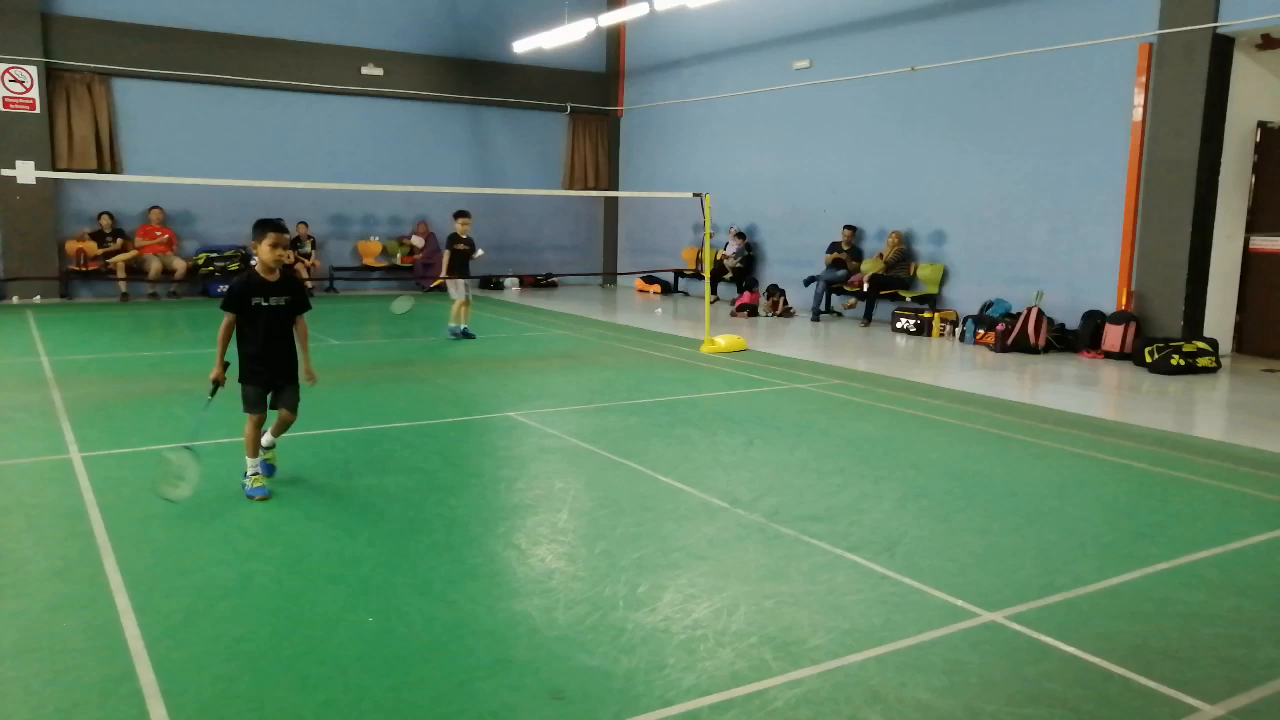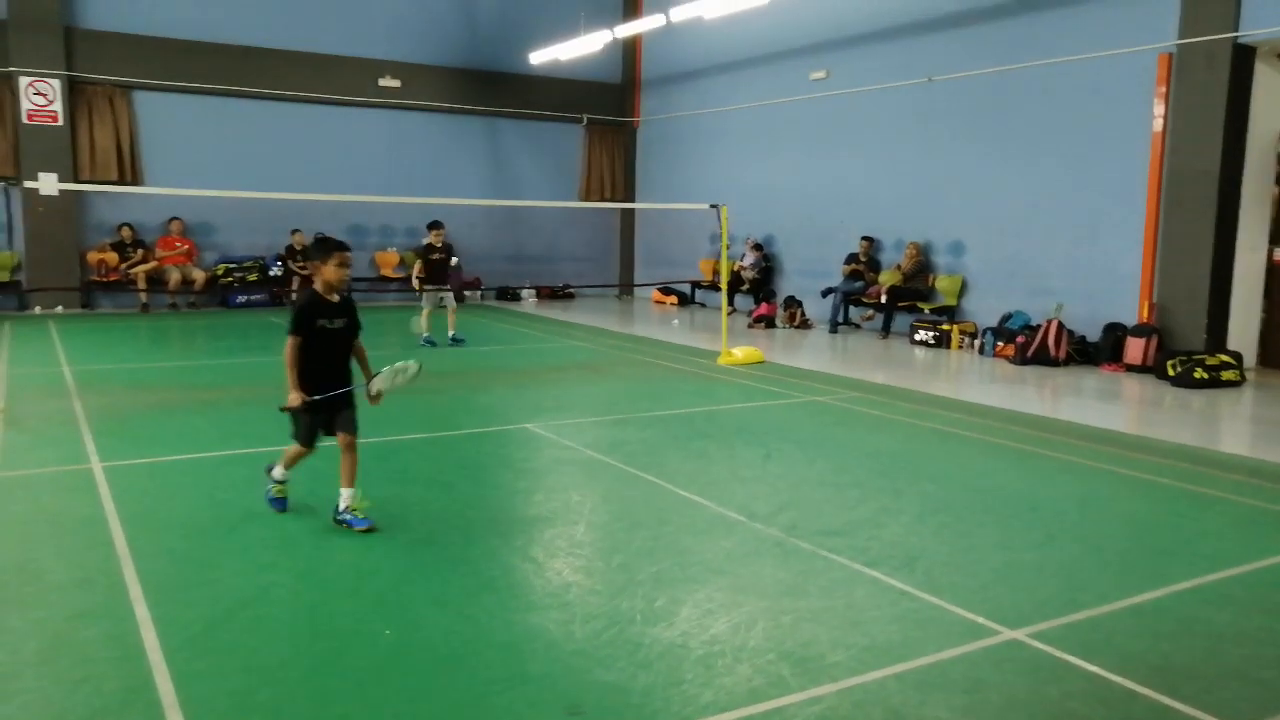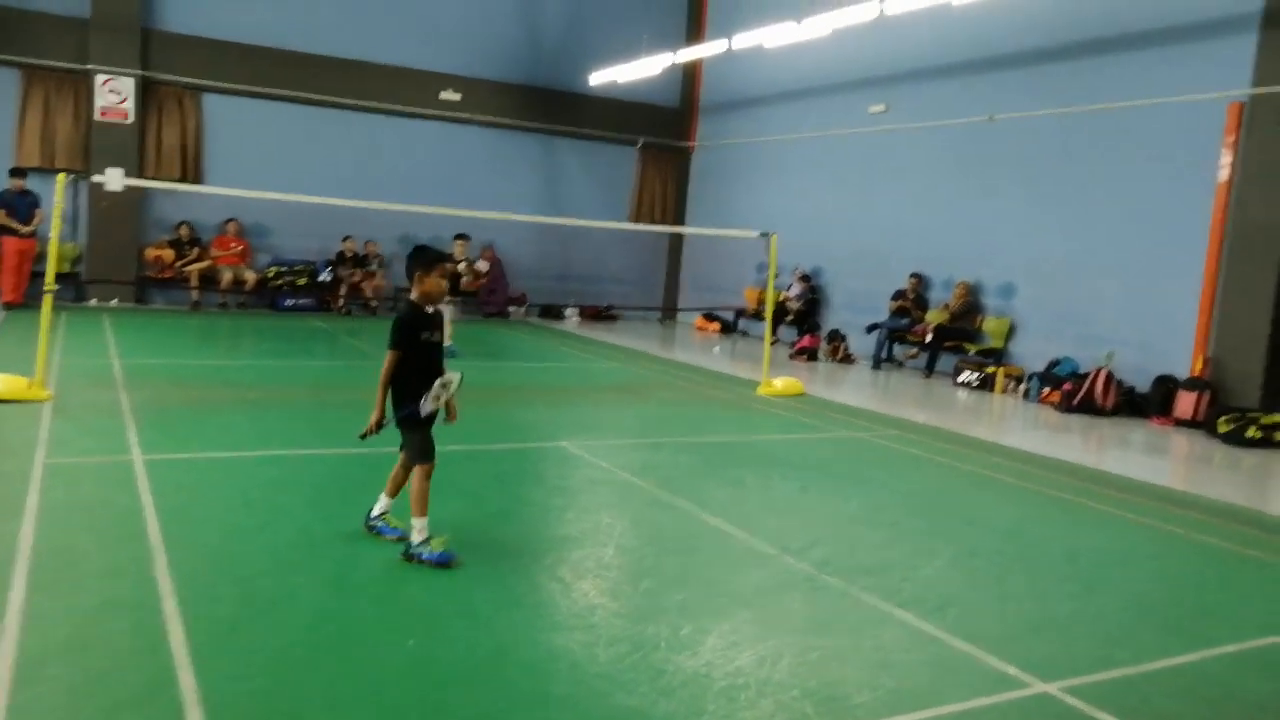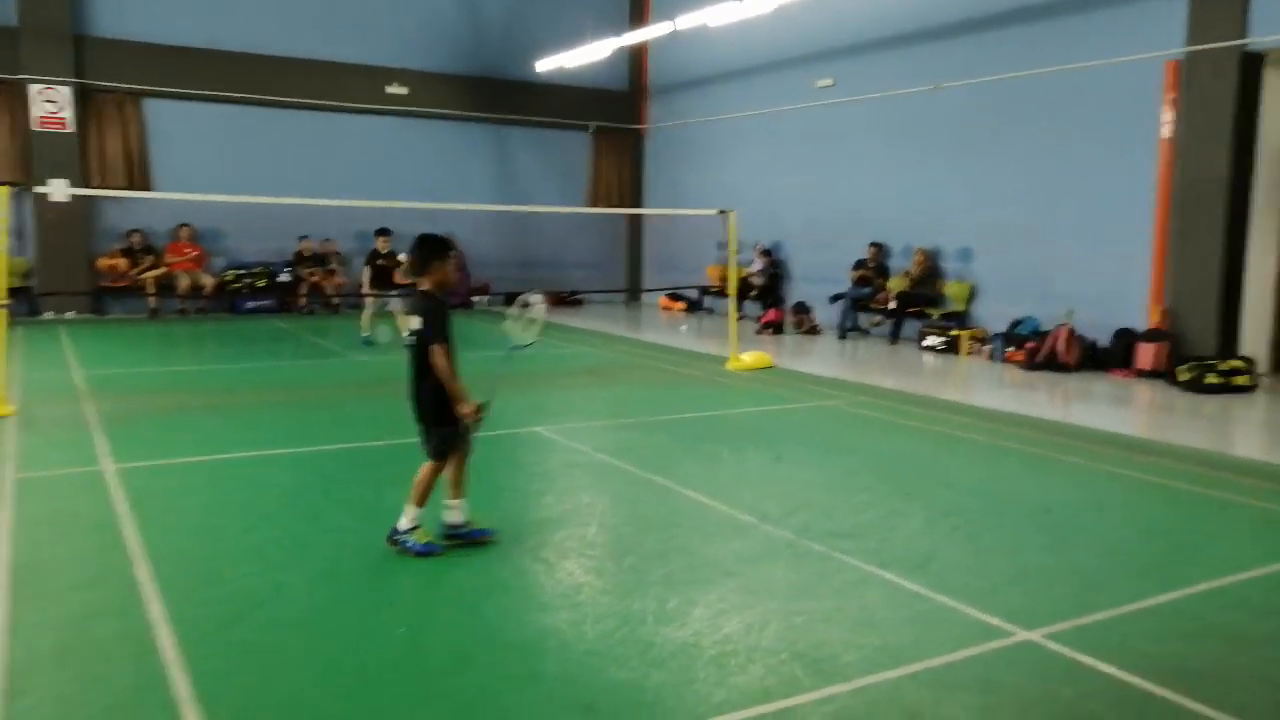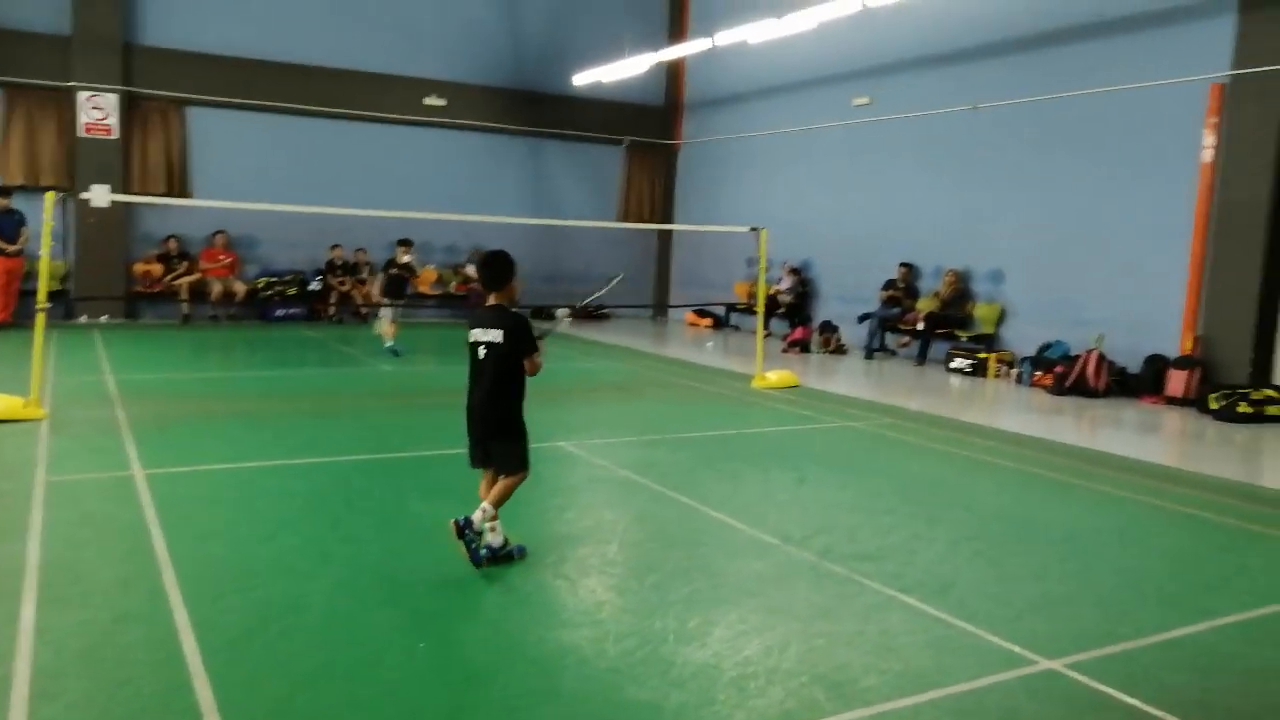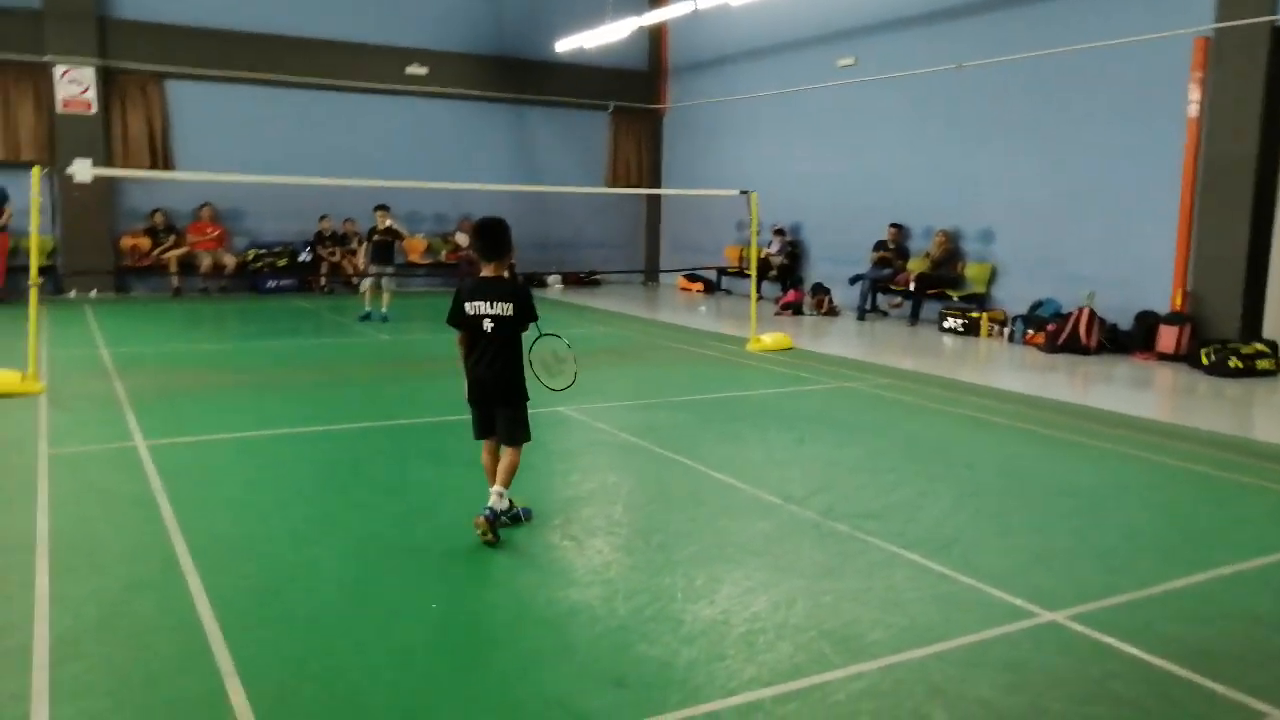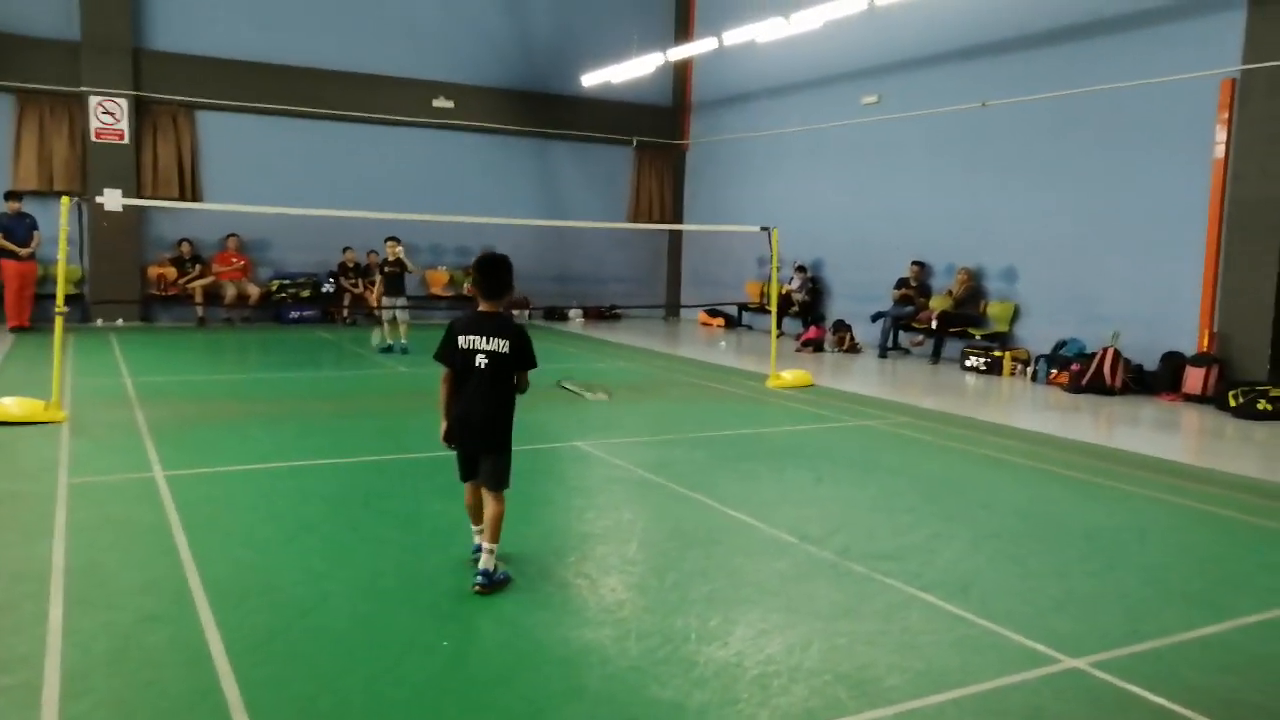
dt=0.4s
person 1, frame 1
left shoulder: (292, 284)
right shoulder: (242, 285)
left elbow: (299, 322)
right elbow: (228, 325)
left wrist: (306, 360)
right wrist: (218, 364)
left hip: (285, 364)
right hip: (254, 366)
left knee: (288, 415)
right knee: (256, 418)
left ankle: (266, 445)
right ankle: (252, 473)
person 1, frame 2
left shoulder: (347, 304)
right shoulder: (306, 305)
left elbow: (355, 344)
right elbow: (292, 349)
left wrist: (370, 378)
right wrist: (293, 389)
left hip: (341, 388)
right hip: (314, 391)
left knee: (348, 441)
right knee: (305, 445)
left ankle: (346, 507)
right ankle: (277, 474)
person 1, frame 3
left shoulder: (436, 315)
right shoulder: (407, 318)
right elbow: (390, 364)
left wrist: (447, 399)
right wrist: (379, 408)
left hip: (425, 404)
right hip: (408, 407)
left knee: (409, 461)
right knee: (423, 465)
left ankle: (378, 515)
right ankle: (419, 541)
person 1, frame 4
left shoulder: (422, 302)
right shoulder: (435, 306)
right elbow: (439, 358)
right wrist: (462, 400)
left hip: (430, 396)
right hip: (436, 398)
left knee: (458, 449)
right knee: (437, 459)
left ankle: (455, 519)
right ankle: (405, 529)
person 1, frame 5
left shoulder: (476, 319)
right shoulder: (516, 322)
right elbow: (531, 368)
right wrist: (537, 353)
left hip: (477, 409)
right hip: (504, 413)
left knee: (490, 473)
right knee: (515, 472)
left ankle: (493, 541)
right ankle: (473, 523)
person 1, frame 6
left shoulder: (465, 291)
right shoulder: (518, 291)
left elbow: (462, 340)
left hip: (478, 381)
right hip: (508, 382)
left knee: (490, 442)
right knee: (511, 445)
left ankle: (500, 505)
right ankle: (492, 508)
person 1, frame 7
left shoulder: (458, 326)
right shoulder: (515, 332)
left elbow: (447, 377)
right elbow: (522, 384)
left wrist: (445, 419)
right wrist: (515, 387)
left hip: (462, 422)
right hip: (496, 425)
left knee: (472, 482)
right knee: (494, 493)
left ankle: (480, 539)
right ankle: (486, 570)
